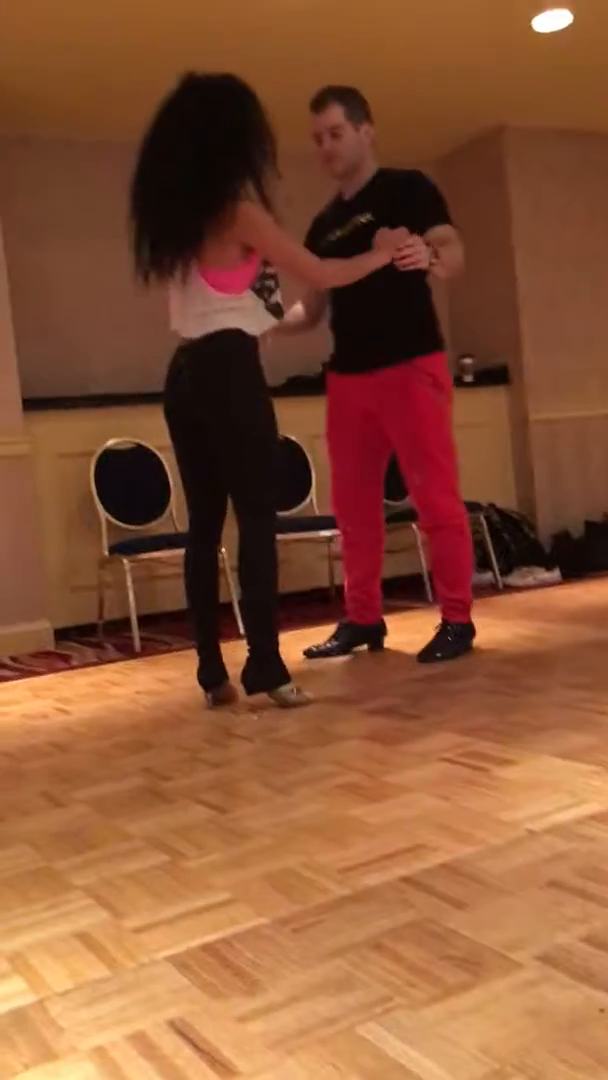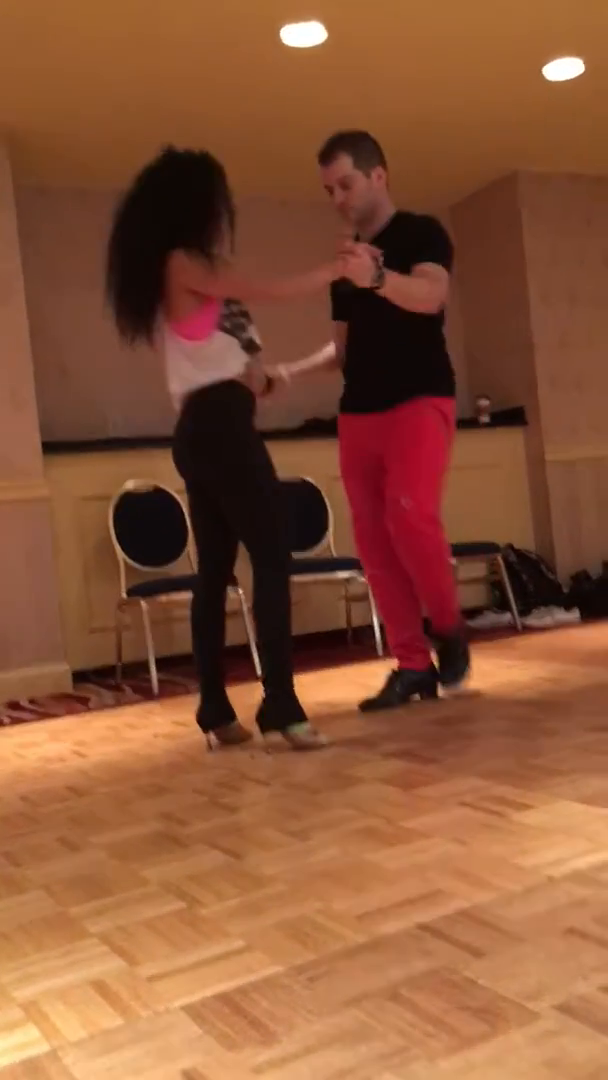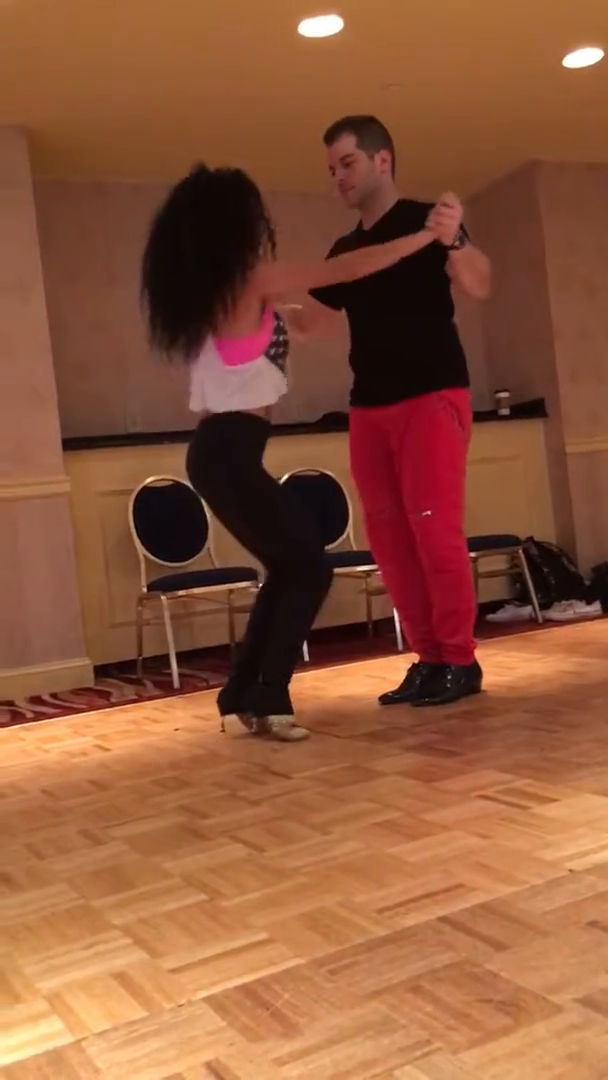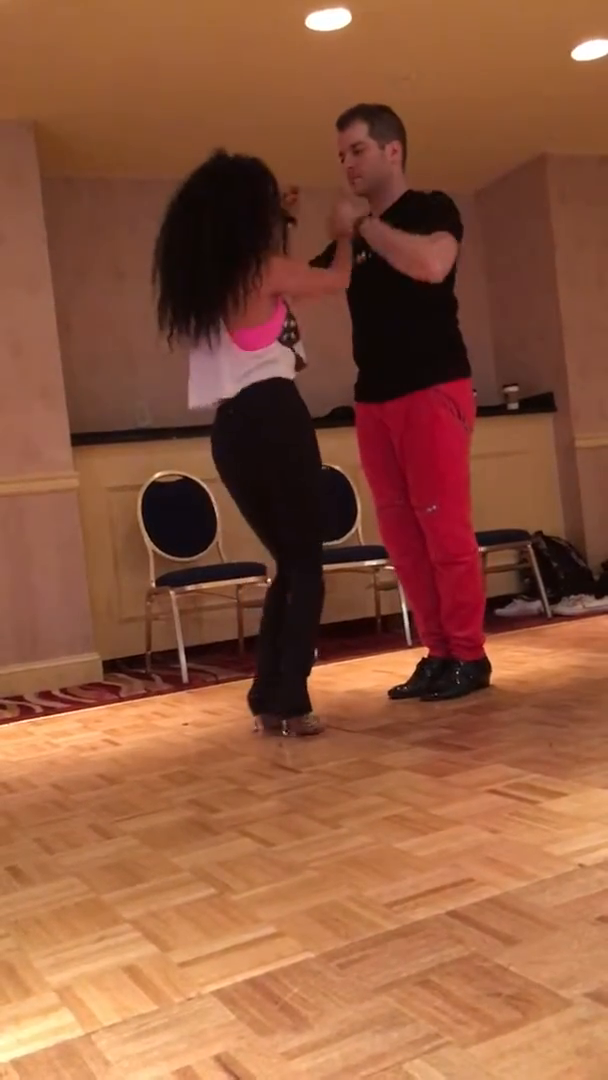
dt=1s
person 1, frame 1
left shoulder: (173, 211)
right shoulder: (238, 207)
right elbow: (321, 275)
right wrist: (380, 255)
left hip: (183, 375)
right hip: (227, 370)
left knee: (203, 525)
right knee: (256, 517)
left ankle: (211, 670)
right ankle: (265, 667)
person 1, frame 2
left shoulder: (177, 269)
right shoulder: (184, 262)
right elbow: (271, 289)
left wrist: (256, 372)
right wrist: (343, 268)
left hip: (203, 426)
right hip: (222, 423)
left knee: (215, 569)
right knee: (272, 559)
left ankle: (215, 711)
right ankle: (281, 709)
person 1, frame 3
left shoulder: (197, 290)
right shoulder: (251, 277)
right elbow: (348, 269)
right wrist: (426, 236)
left hip: (212, 449)
right hip: (232, 450)
left knee: (286, 567)
right knee: (312, 568)
left ankle: (243, 691)
right ankle: (267, 698)
person 1, frame 4
left shoulder: (199, 278)
right shoulder: (264, 267)
right elbow: (338, 278)
left wrist: (287, 248)
right wrist: (345, 232)
left hip: (229, 432)
right hip: (273, 417)
left knee: (291, 560)
right knee: (305, 561)
left ankle: (270, 692)
right ankle: (290, 699)
person 2, frame 1
left shoulder: (408, 188)
right shoulder: (324, 225)
left elbow: (453, 255)
right elbow: (313, 306)
left wrist: (427, 255)
left hip: (412, 365)
right hip: (348, 375)
left knee: (434, 493)
right knee: (353, 499)
left ankle: (456, 620)
right ankle: (363, 618)
person 2, frame 2
left shoulder: (421, 232)
right shoulder: (344, 263)
left elbow: (430, 296)
left wrist: (376, 278)
right wrist: (293, 372)
left hip: (420, 399)
right hip: (358, 413)
left knee: (410, 513)
right knee: (374, 542)
left ankle: (450, 627)
right ankle: (414, 664)
person 2, frame 3
left shoulder: (424, 220)
right shoulder: (344, 251)
left elbow: (480, 285)
right elbow: (309, 317)
left wrist: (455, 241)
left hip: (432, 398)
right hip: (369, 407)
left knee: (435, 529)
right knee: (388, 537)
left ankle: (460, 660)
right ankle: (429, 658)
person 2, frame 4
left shoulder: (432, 209)
right shoulder: (352, 240)
left elbow: (433, 265)
left wrist: (364, 224)
left hip: (434, 389)
right hip: (374, 399)
left knee: (444, 523)
right knee: (400, 532)
left ankle: (469, 656)
right ankle: (440, 653)
